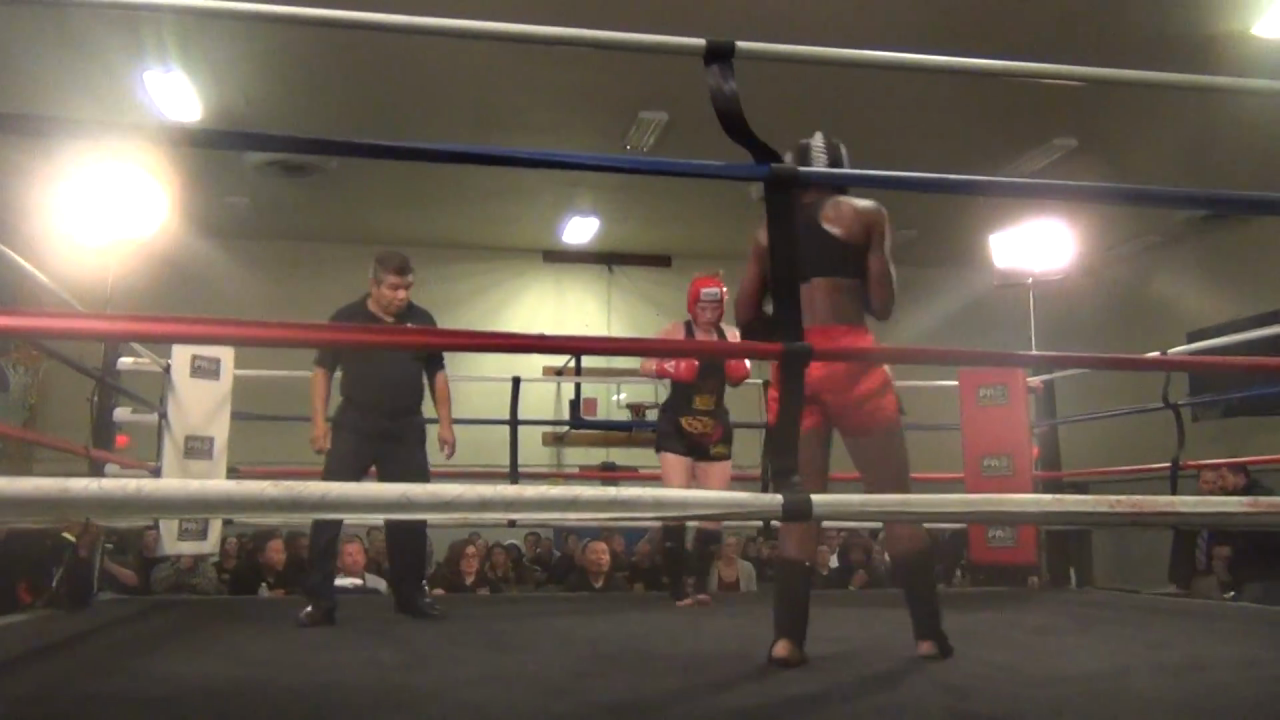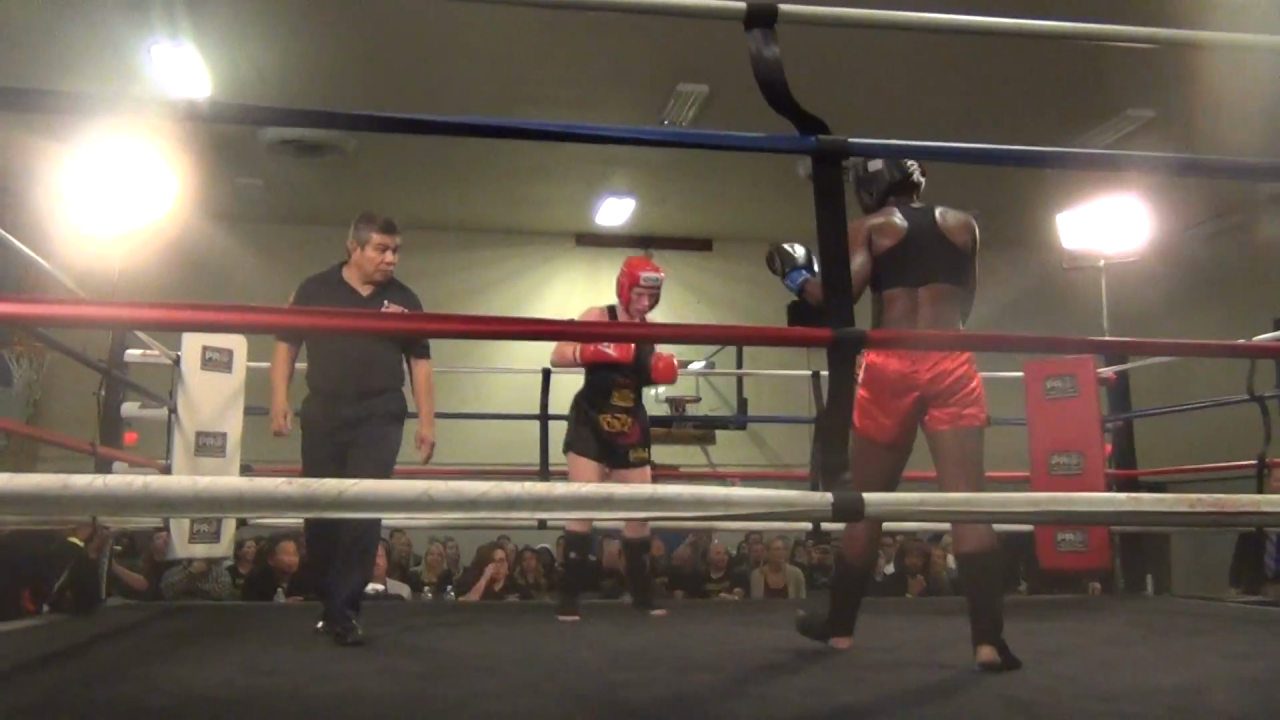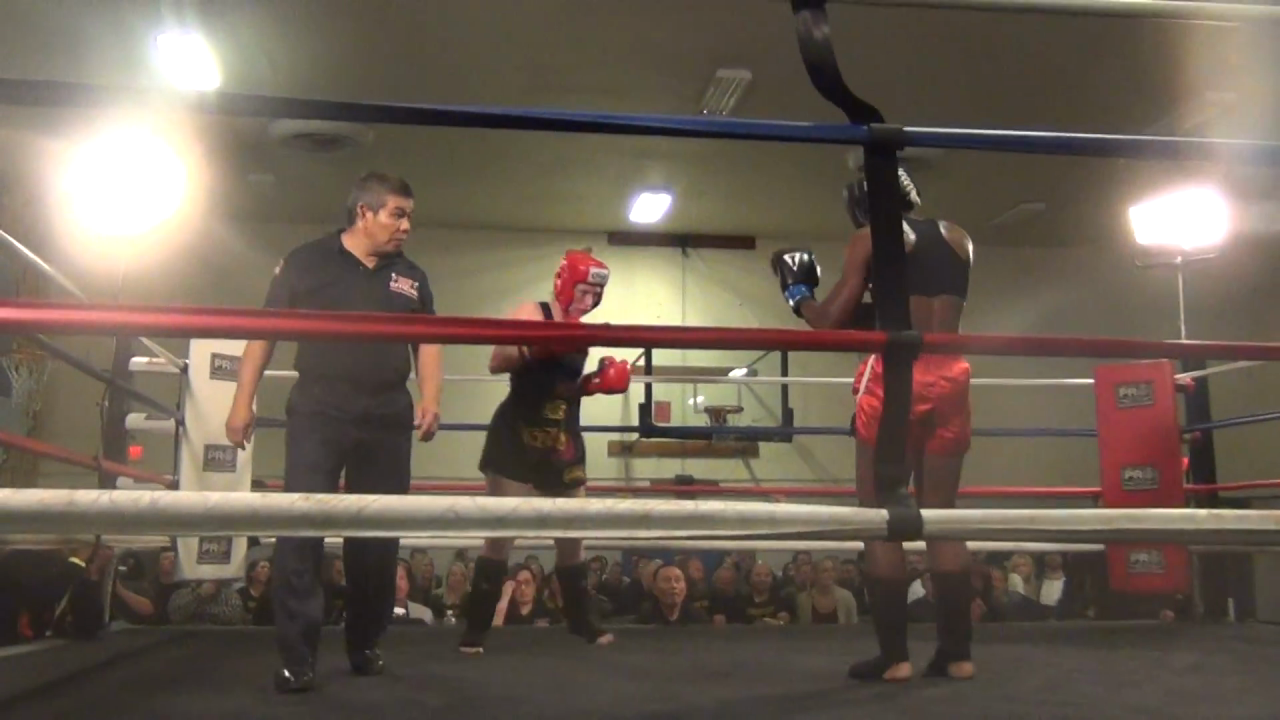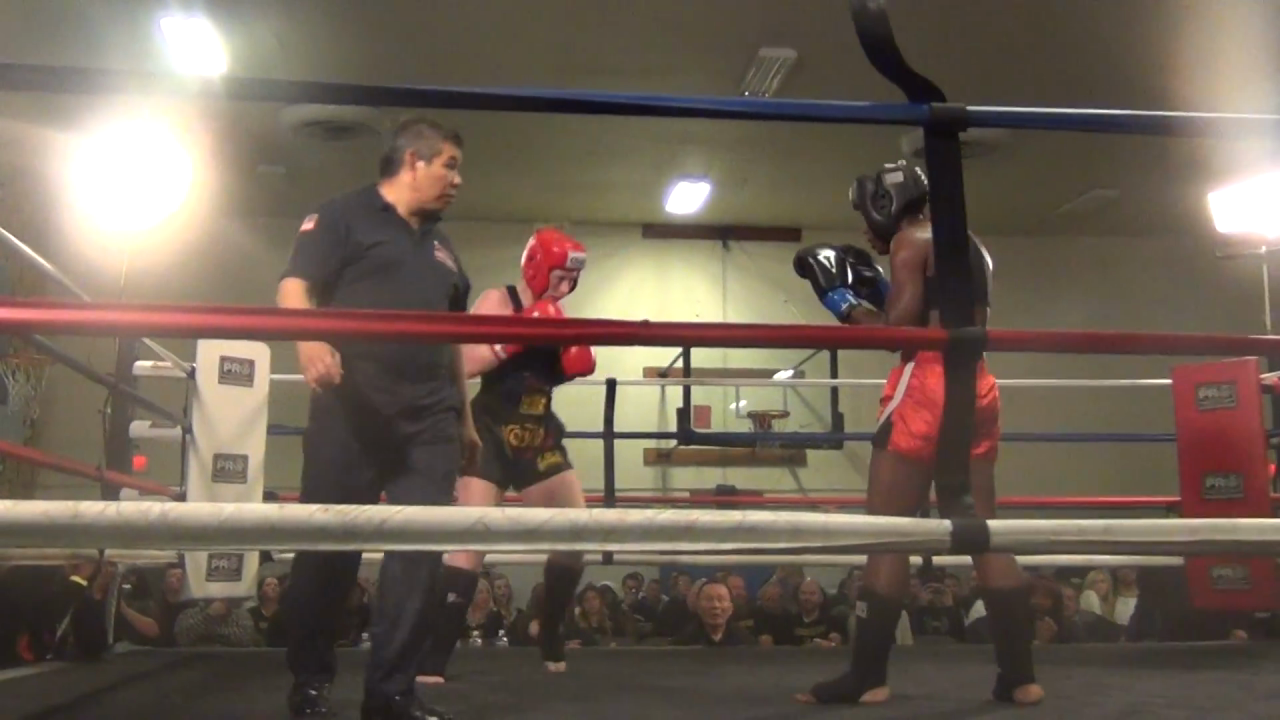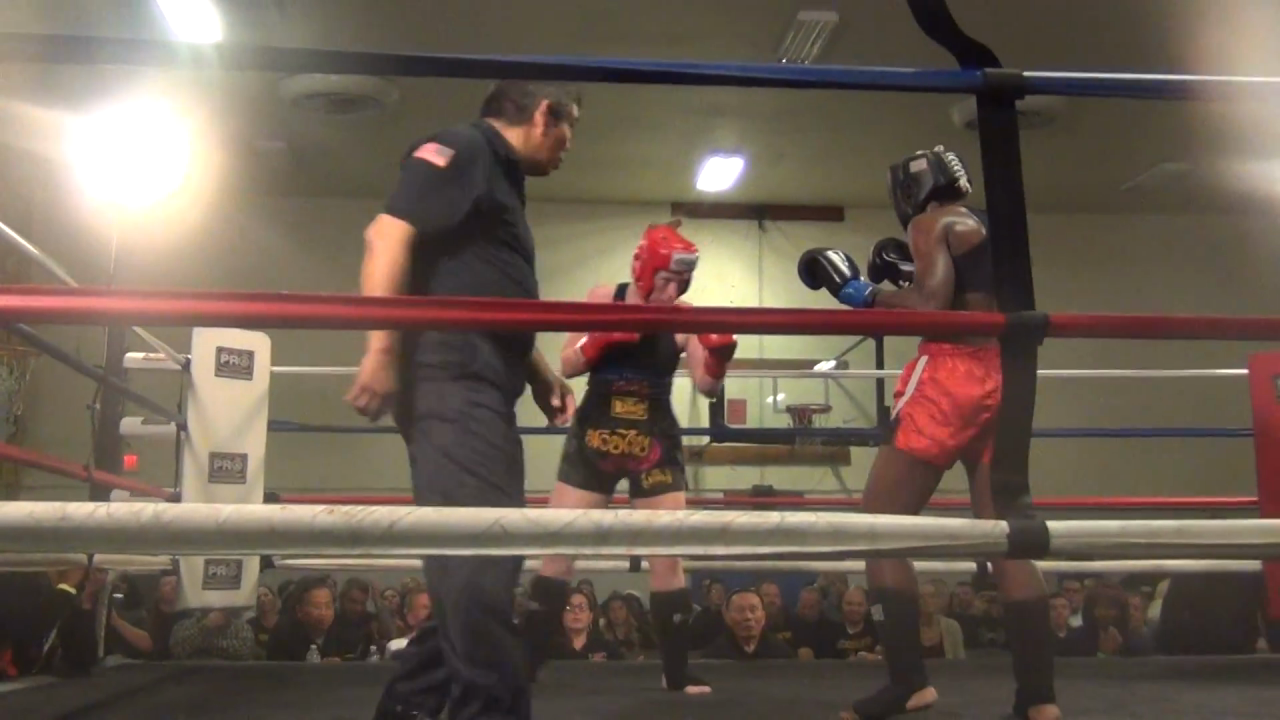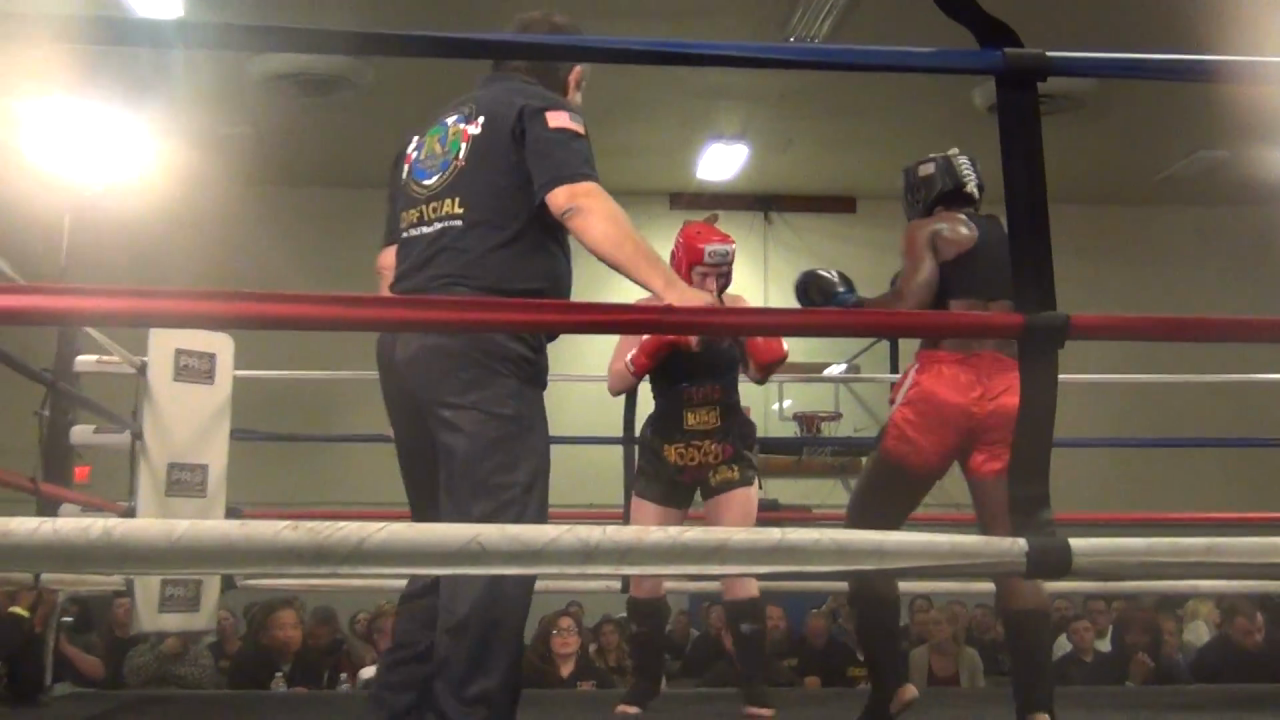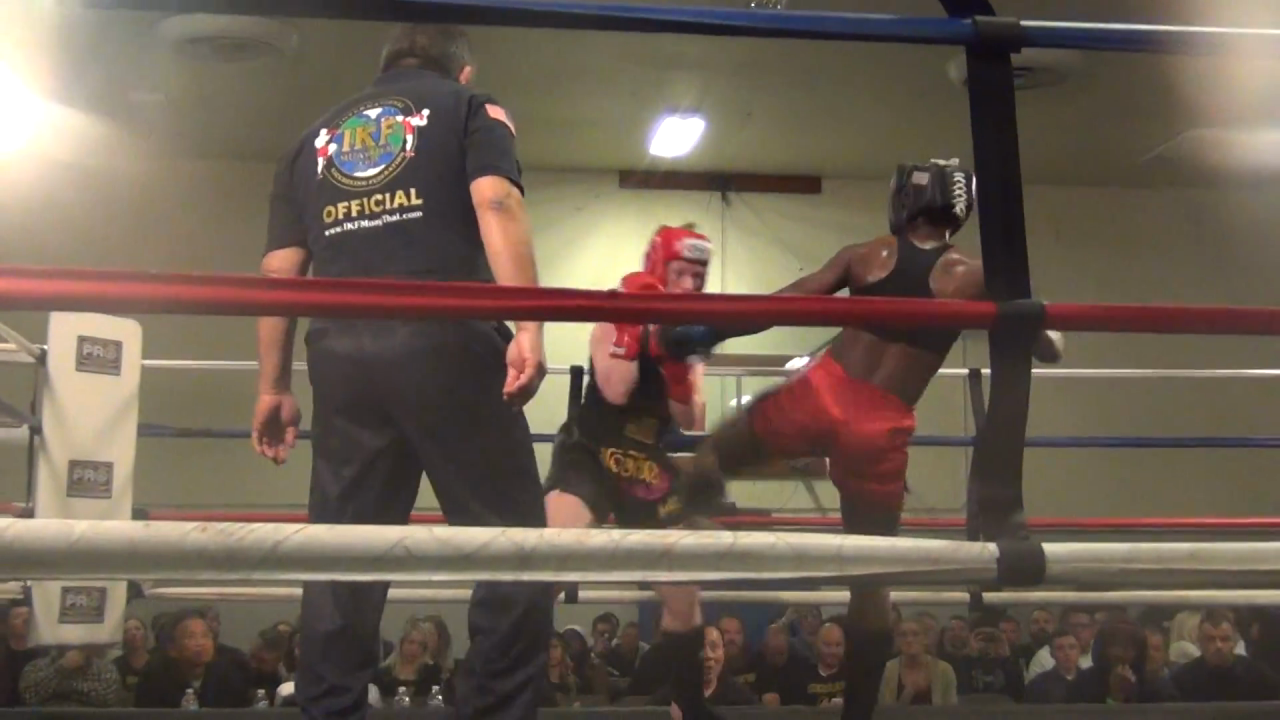
dt=0.5s
person 1, frame 1
left shoulder: (422, 321)
right shoulder: (346, 320)
left elbow: (436, 374)
right elbow: (322, 372)
left wrist: (445, 423)
right wrist: (319, 422)
left hip: (405, 431)
right hip: (354, 428)
left knee: (410, 515)
left ankle: (411, 594)
right ankle: (320, 600)
person 1, frame 2
left shoulder: (404, 300)
right shoulder: (314, 290)
left elbow: (419, 362)
right elbow: (286, 345)
left wrist: (426, 421)
right wrist: (279, 399)
left hip: (379, 418)
right hip: (323, 418)
left knee: (361, 512)
right knee: (321, 517)
left ankle: (344, 611)
right ankle: (330, 604)
person 1, frame 3
left shoulder: (412, 278)
right shoulder: (306, 262)
left elbow: (427, 345)
left wrist: (429, 398)
right wrist: (244, 400)
left hip: (388, 420)
right hip: (318, 414)
left knee: (377, 537)
left ankle: (364, 638)
right ankle: (297, 654)
person 1, frame 4
left shoulder: (442, 248)
right shoulder: (343, 216)
right elbow: (293, 290)
left wrist: (464, 417)
right wrist: (312, 343)
left hip: (430, 414)
right hip: (354, 404)
left knee: (420, 549)
right knee: (329, 543)
person 1, frame 5
left shoulder: (497, 178)
right shoulder: (454, 151)
right elbow: (389, 236)
left wrist: (543, 375)
right wrist: (380, 347)
left hip: (474, 378)
right hip: (448, 374)
left knee: (473, 547)
person 1, frame 6
left shoulder: (427, 136)
right shoulder: (541, 110)
left elbow: (389, 265)
right elbow: (578, 203)
right wrist: (671, 287)
left hip: (407, 349)
right hip: (484, 352)
person 1, frame 7
left shoulder: (318, 136)
right shoulder: (472, 109)
left elbow: (279, 269)
right elbow: (496, 200)
left wrist: (273, 386)
right wrist: (529, 325)
left hip: (342, 355)
right hip: (447, 345)
person 2, frame 1
left shoulder: (770, 231)
right shoulder: (868, 215)
left elbow: (745, 316)
right elbow: (882, 305)
right hip: (853, 360)
right knee: (897, 501)
left ankle: (787, 636)
right ankle: (929, 631)
person 2, frame 2
left shoulder: (870, 228)
right shoulder: (962, 224)
right elbow: (963, 306)
left wrist: (796, 275)
left hip: (889, 365)
right hip: (951, 363)
left ankle: (839, 623)
right ankle: (989, 638)
person 2, frame 3
left shoulder: (872, 239)
right shoulder: (958, 237)
left elbow: (832, 318)
left wrist: (797, 291)
right hip: (950, 375)
right knee: (940, 516)
left ankle: (894, 653)
right ankle: (956, 651)
person 2, frame 4
left shoulder: (911, 241)
right shoulder: (973, 246)
left elbow: (899, 329)
left wrist: (840, 298)
right wrist: (875, 285)
left hip: (928, 384)
right hip: (977, 387)
left ankle: (868, 675)
right ankle: (1019, 675)
person 2, frame 5
left shoulder: (931, 223)
left elbow: (933, 305)
left wrist: (859, 291)
right wrist: (907, 278)
left hip: (948, 377)
right hip: (1003, 381)
person 2, frame 6
left shoulder: (926, 231)
right shoulder: (1016, 240)
left elbow: (911, 307)
left wrist: (842, 302)
left hip: (941, 385)
right hip: (1007, 390)
left knee: (865, 534)
person 2, frame 7
left shoulder: (866, 254)
right shoulder: (967, 272)
left wrist: (702, 335)
right wrist: (1044, 336)
left hip: (822, 392)
right hip: (878, 428)
left knee: (716, 457)
person 3, frame 1
left shoulder: (730, 335)
right shoulder: (676, 332)
left elbow: (734, 379)
right elbow: (646, 367)
left wrist: (740, 370)
right wrist: (667, 369)
left hip: (715, 426)
right hip: (677, 424)
left ankle: (700, 581)
right ankle: (676, 584)
person 3, frame 2
right shoulder: (597, 318)
right elbow: (558, 357)
left wrist: (662, 372)
right wrist: (594, 352)
left hip: (631, 425)
right hip: (591, 421)
left ankle: (642, 593)
right ankle: (569, 597)
person 3, frame 3
right shoulder: (531, 314)
right elbow: (497, 363)
left wrist: (598, 383)
right wrist: (537, 343)
left hip: (561, 439)
right hip: (515, 433)
left knee: (573, 535)
right knee: (502, 536)
left ankle: (581, 620)
right ankle: (474, 627)
person 3, frame 4
left shoulder: (551, 318)
right shoulder: (497, 302)
right elbow: (468, 364)
left wrist: (573, 364)
right wrist: (517, 337)
left hip: (539, 436)
right hip: (491, 432)
left ankle: (551, 634)
right ankle: (435, 656)
person 3, frame 5
right shoulder: (603, 300)
left elbow: (708, 387)
right elbow: (566, 365)
left wrist: (718, 354)
right wrist: (605, 336)
left hip: (654, 444)
right hip: (593, 439)
left knee: (667, 557)
right knee: (559, 550)
left ankle: (677, 669)
person 3, frame 6
left shoulder: (736, 309)
right shoulder: (651, 310)
left elbow: (755, 373)
right elbow: (616, 383)
left wrist: (769, 358)
right wrist: (655, 344)
left hip: (727, 449)
right hip: (666, 453)
right knee: (645, 571)
person 3, frame 7
right shoulder: (614, 317)
left elbow: (688, 421)
right elbow: (614, 393)
left wrist: (682, 373)
right wrist: (628, 327)
left hip: (646, 466)
right hip: (589, 457)
left knee: (680, 592)
